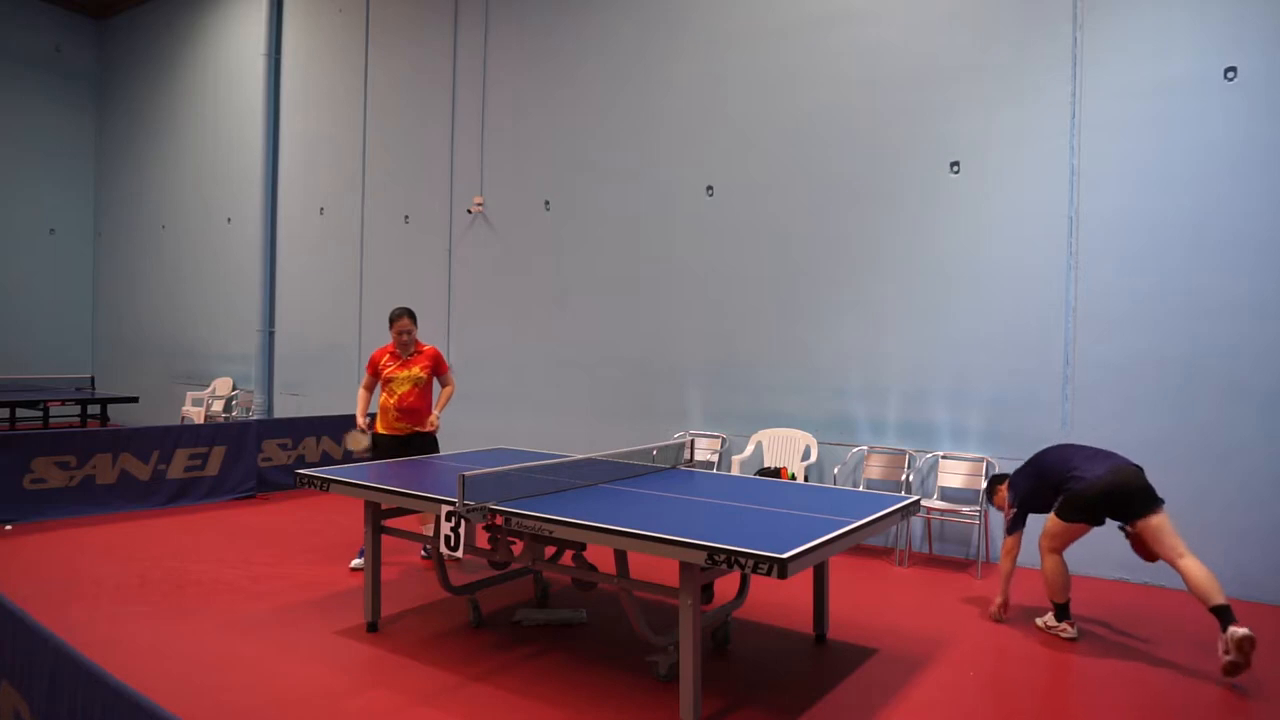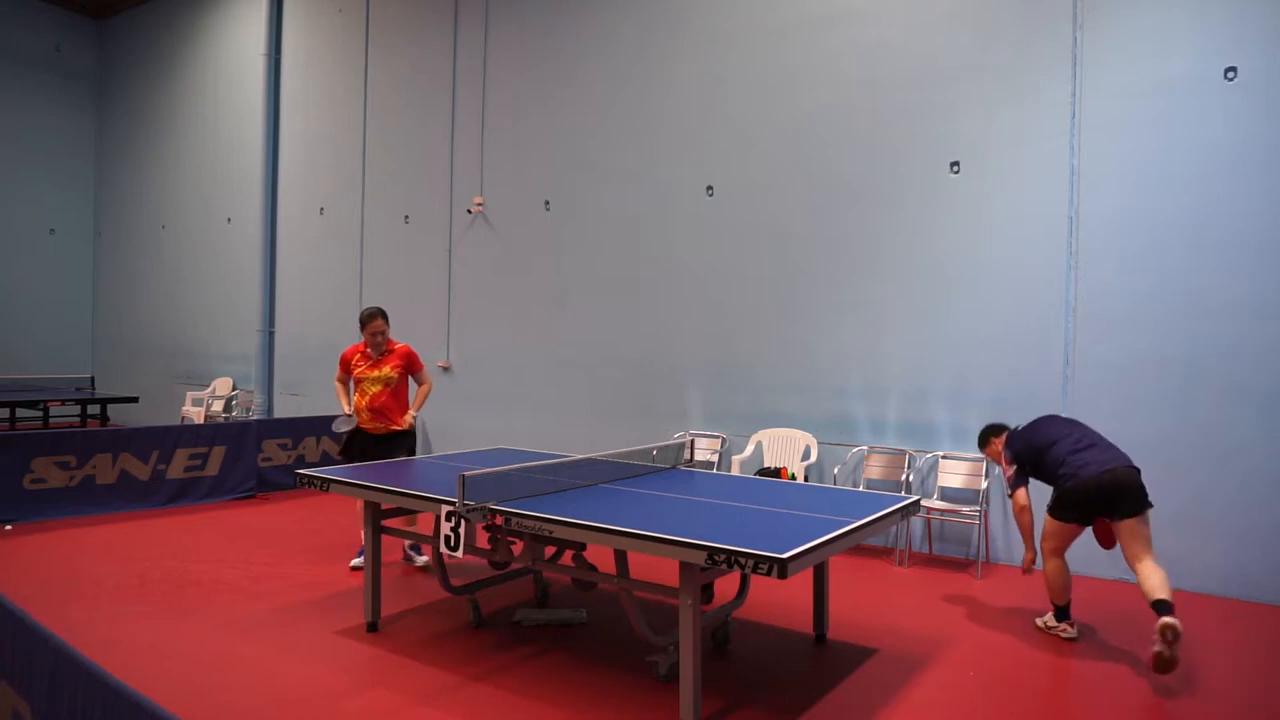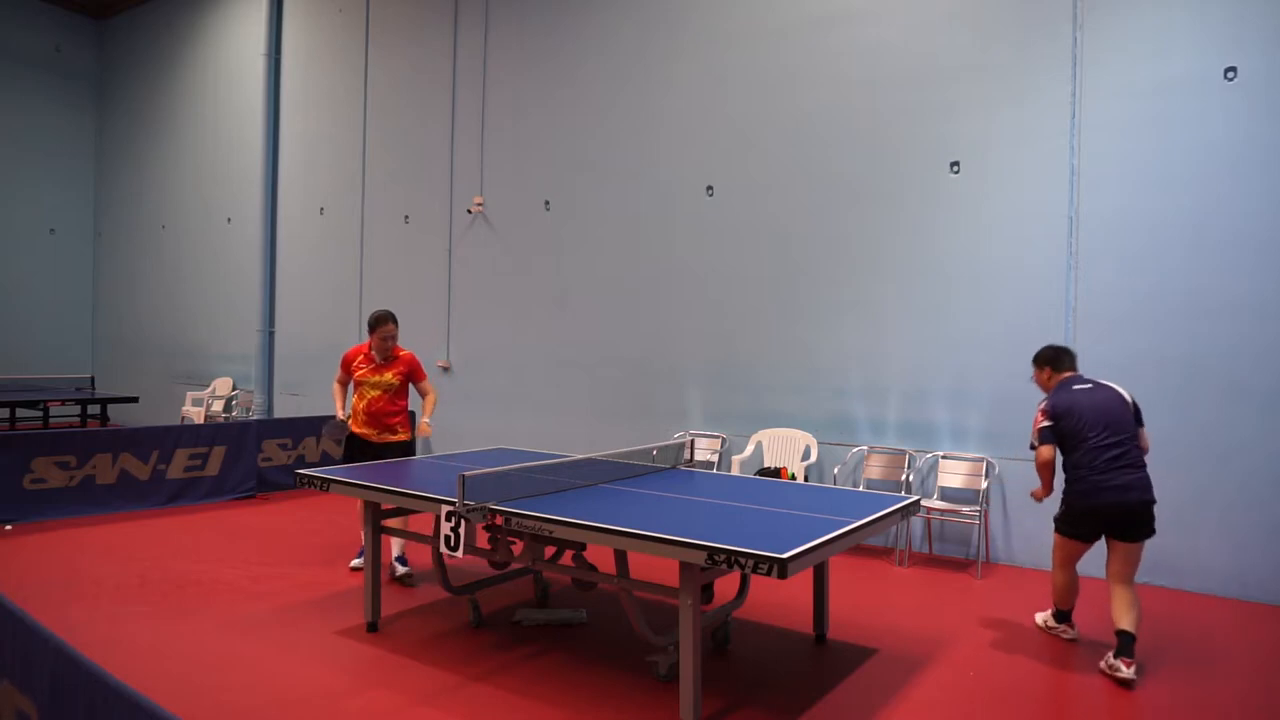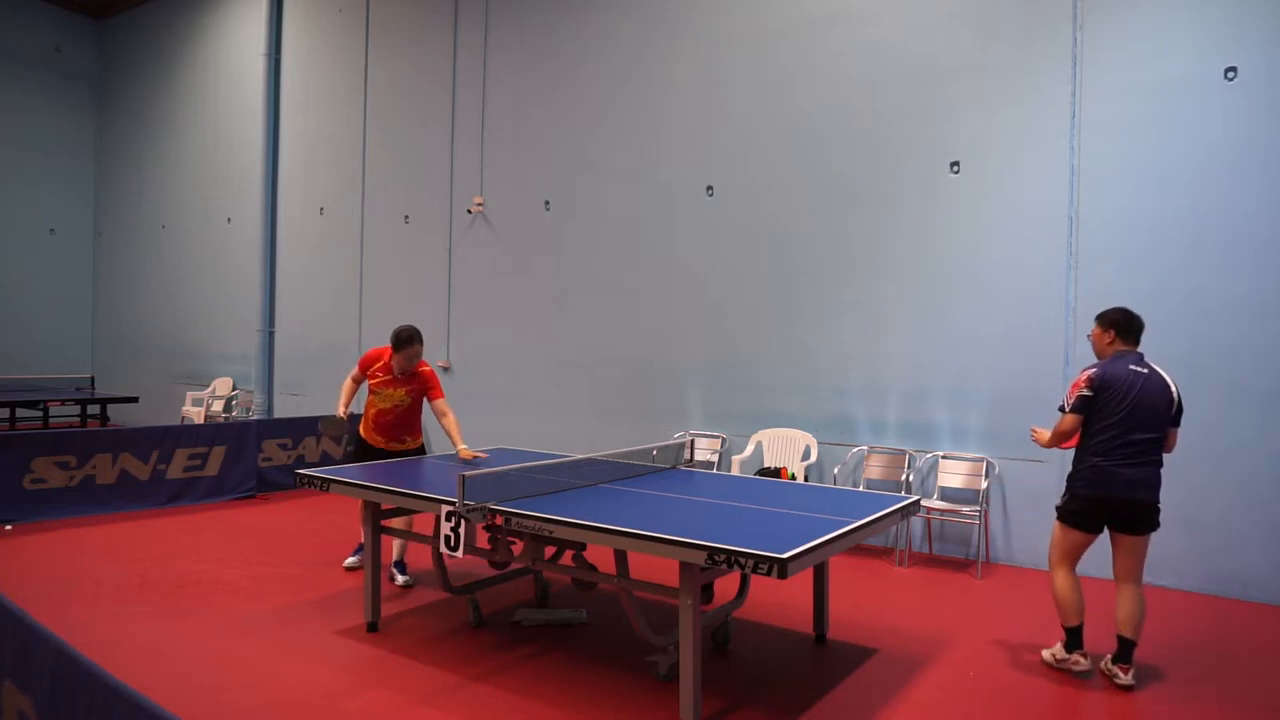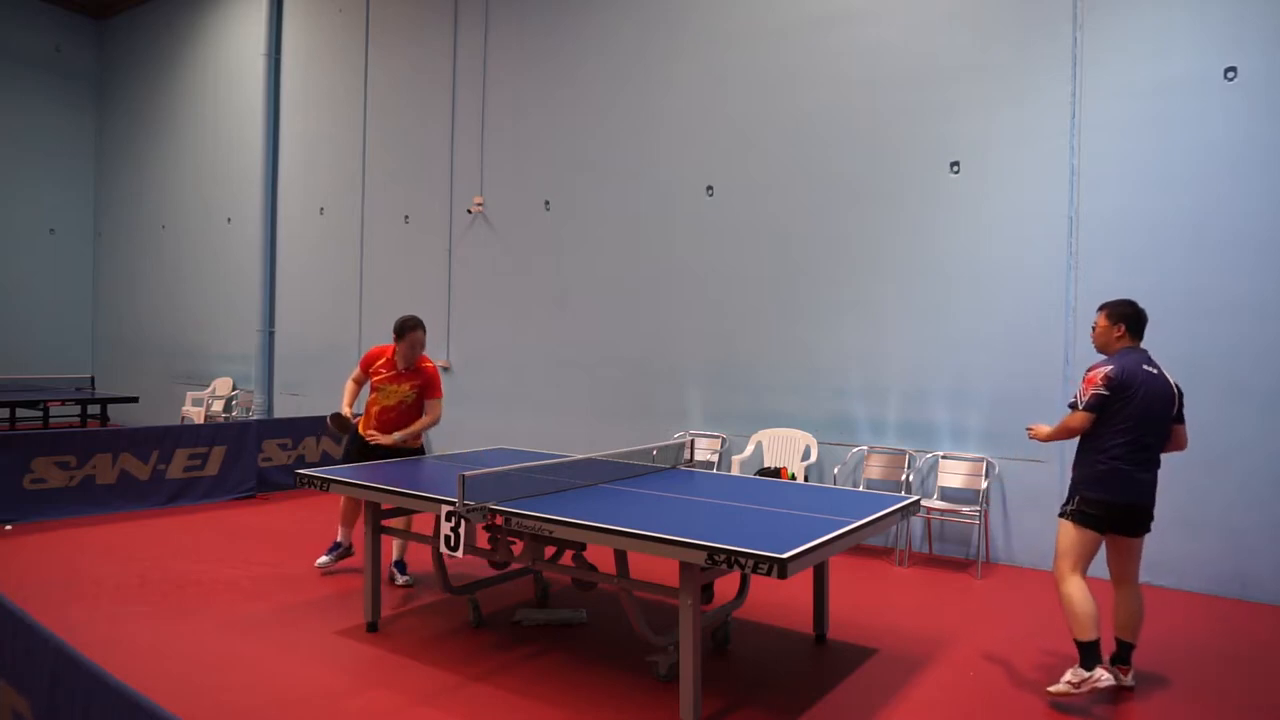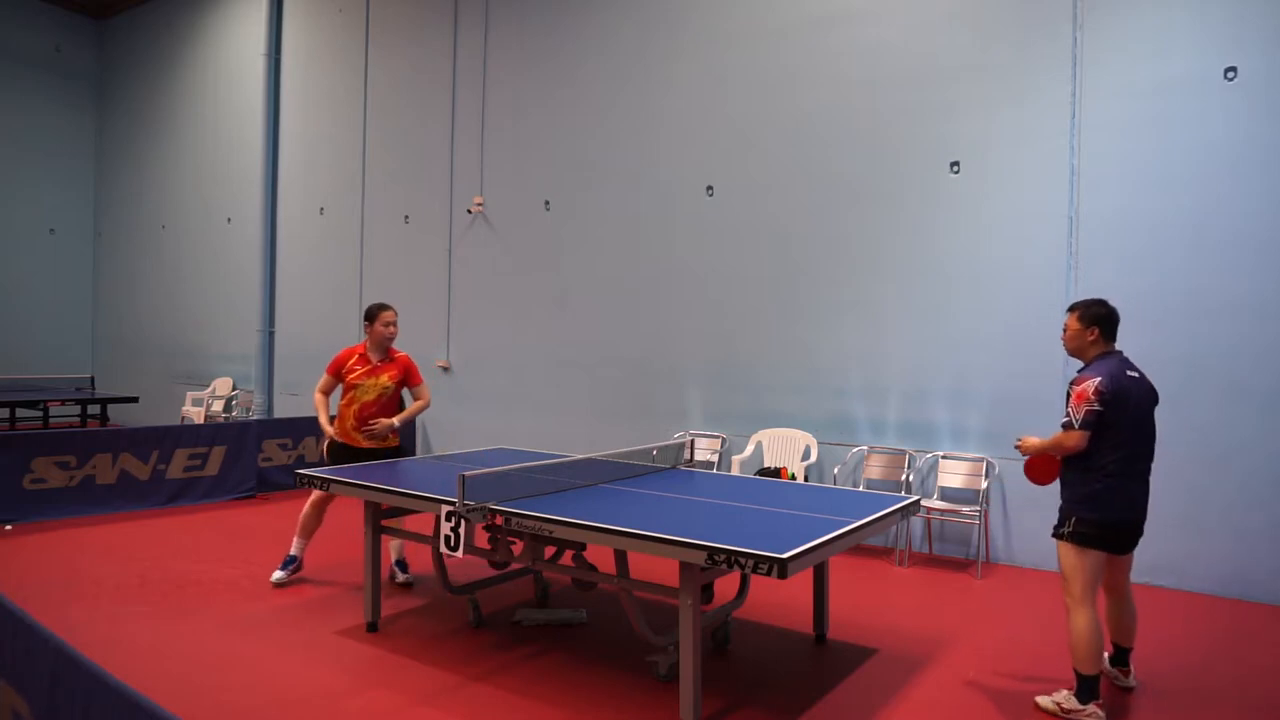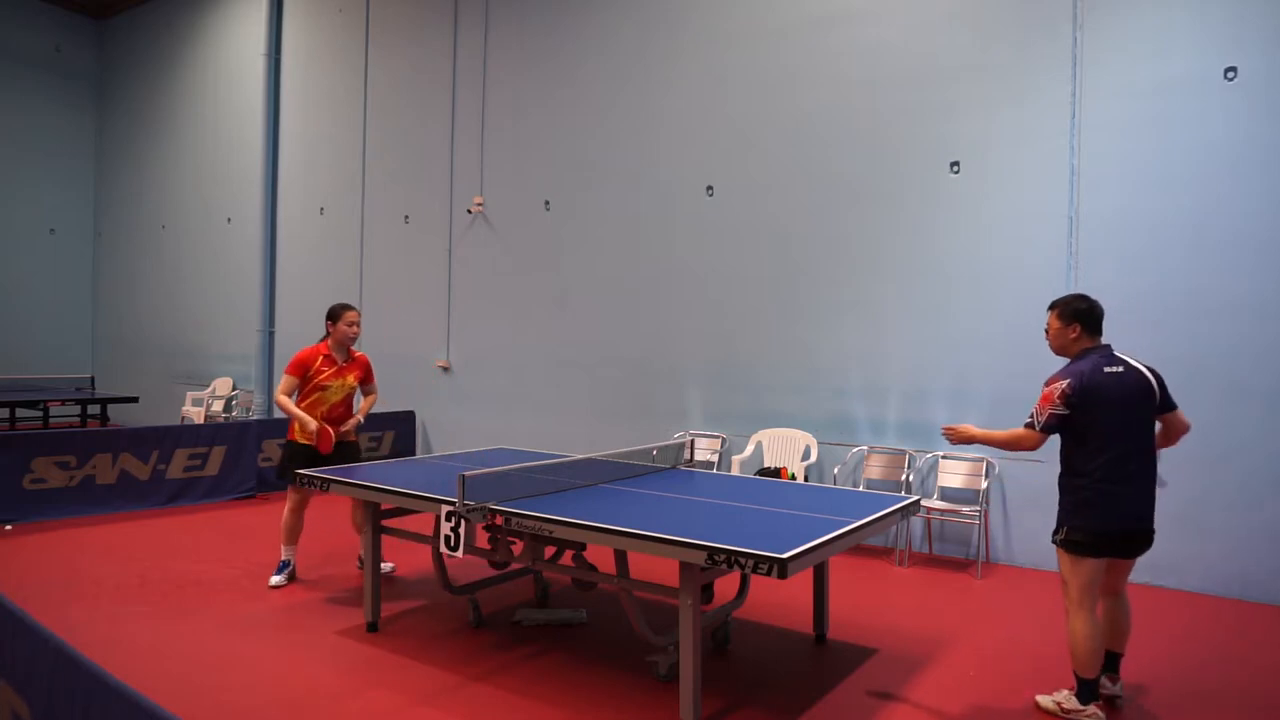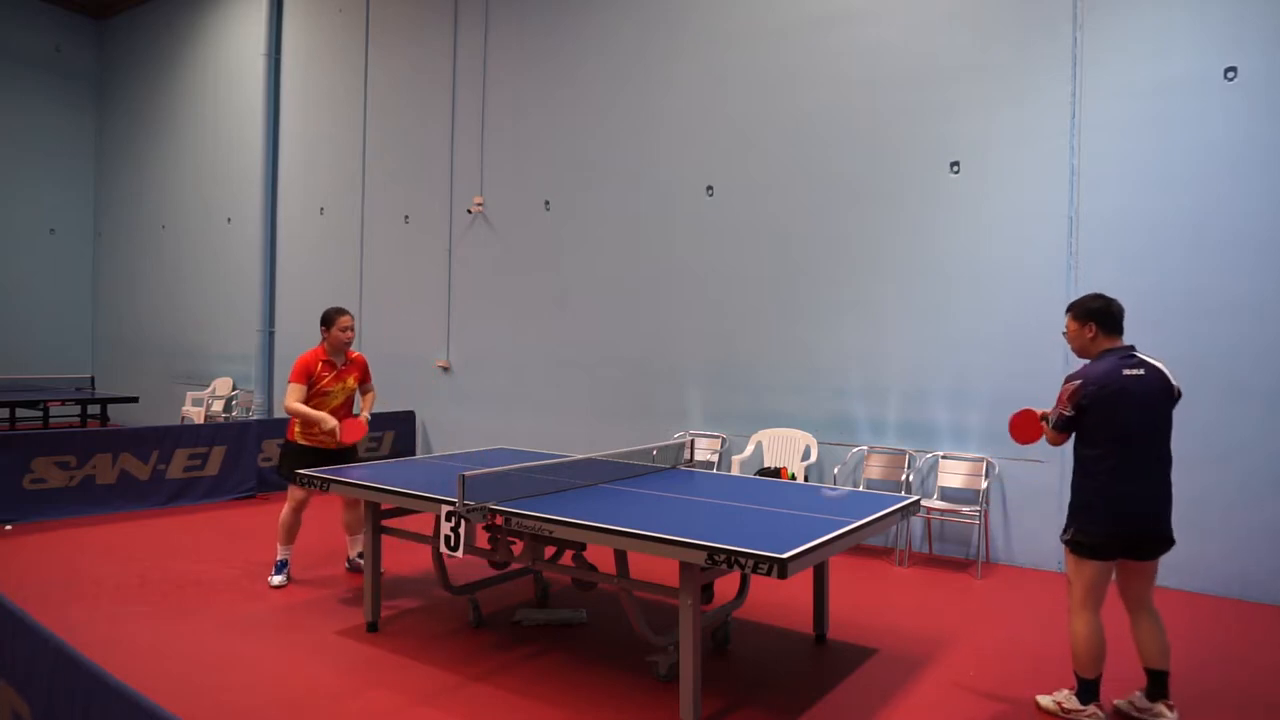
dt=0.4s
person 1, frame 1
left shoulder: (1017, 489)
left elbow: (1010, 548)
left wrist: (1003, 594)
right wrist: (1130, 516)
left hip: (1090, 488)
right hip: (1130, 475)
left knee: (1049, 547)
right knee: (1180, 555)
left ankle: (1061, 620)
right ankle: (1230, 627)
person 1, frame 2
left shoulder: (1010, 451)
right shoulder: (1055, 422)
left elbow: (1021, 504)
left wrist: (1030, 551)
left hip: (1080, 484)
right hip: (1125, 473)
left knee: (1052, 552)
right knee: (1143, 560)
left ankle: (1062, 621)
right ankle: (1165, 617)
person 1, frame 3
left shoulder: (1051, 406)
right shoulder: (1117, 392)
left elbow: (1045, 458)
right elbow: (1143, 445)
left wrist: (1044, 489)
left hip: (1086, 496)
right hip: (1137, 495)
left knee: (1063, 563)
right knee: (1122, 582)
left ankle: (1062, 622)
right ankle: (1124, 657)
person 1, frame 4
left shoulder: (1096, 375)
right shoulder: (1165, 383)
left elbow: (1068, 427)
right elbow: (1169, 442)
left wrist: (1049, 439)
left hip: (1091, 486)
right hip: (1142, 492)
left knee: (1061, 565)
right knee: (1129, 580)
left ankle: (1073, 649)
right ankle: (1122, 664)
person 1, frame 5
left shoulder: (1106, 371)
right shoulder: (1166, 381)
left elbow: (1078, 423)
right elbow: (1178, 440)
left wrist: (1047, 433)
left hip: (1096, 489)
right hip: (1139, 493)
left knee: (1069, 574)
right knee: (1126, 581)
left ankle: (1090, 668)
right ankle: (1122, 665)
person 1, frame 6
left shoulder: (1091, 381)
right shoulder: (1142, 380)
left elbow: (1073, 442)
left wrist: (1038, 446)
left hip: (1090, 507)
right hip: (1131, 506)
left knee: (1079, 601)
right knee: (1118, 589)
right ankle: (1120, 667)
person 1, frame 7
left shoulder: (1068, 382)
right shoulder: (1142, 373)
left elbow: (1028, 439)
right elbow: (1178, 427)
left wrist: (975, 435)
left hip: (1089, 513)
right hip: (1138, 511)
left knee: (1080, 605)
right knee: (1114, 592)
right ankle: (1109, 676)
person 1, frame 8
left shoulder: (1083, 382)
right shoulder: (1161, 375)
left elbow: (1054, 436)
left wrist: (1052, 416)
left hip: (1097, 515)
right hip: (1151, 514)
left knee: (1083, 607)
right knee: (1141, 605)
person 2, frame 1
left shoulder: (432, 355)
right shoulder: (380, 357)
left elbow: (449, 385)
right elbow: (366, 388)
left wrist: (436, 413)
right wrist: (361, 414)
left hip: (421, 433)
right hip: (387, 433)
left ankle: (430, 545)
right ankle: (368, 548)
person 2, frame 2
left shoulder: (404, 353)
right shoulder: (350, 356)
left elbow: (425, 383)
right elbow: (340, 381)
left wrist: (412, 413)
right wrist: (346, 405)
left hip: (398, 431)
right hip: (363, 432)
left ankle: (411, 545)
right ankle: (366, 547)
person 2, frame 3
left shoulder: (407, 360)
right shoulder: (353, 356)
left elbow: (429, 393)
right elbow: (340, 383)
left wrist: (425, 420)
right wrist: (340, 408)
left hip: (396, 440)
right hip: (360, 437)
left ankle: (398, 558)
right ankle: (366, 548)
person 2, frame 4
left shoulder: (426, 375)
right shoulder: (374, 358)
left elbow: (444, 414)
right elbow: (353, 378)
left wrist: (461, 447)
right wrist: (342, 406)
left hip: (406, 447)
right hip: (368, 440)
left ankle: (398, 564)
right ankle: (364, 546)
person 2, frame 5
left shoulder: (429, 372)
right shoulder: (375, 356)
left elbow: (433, 416)
right elbow: (354, 381)
left wrist: (395, 438)
right wrist: (346, 406)
left hip: (405, 446)
right hip: (366, 437)
left ankle: (397, 564)
right ankle: (343, 544)
person 2, frame 6
left shoulder: (403, 363)
right shoulder: (345, 358)
left elbow: (424, 400)
right elbow: (320, 393)
left wrist: (395, 422)
right wrist: (326, 425)
left hip: (384, 446)
right hip: (345, 443)
right knee: (319, 499)
left ankle: (398, 564)
right ankle: (294, 559)
person 2, frame 7
left shoulder: (361, 362)
right shoulder: (306, 358)
left elbow: (371, 394)
right elbow: (281, 397)
left wrist: (357, 418)
right wrist: (305, 419)
left hip: (343, 441)
right hip: (305, 442)
right knee: (296, 500)
left ankle: (368, 556)
right ankle: (286, 563)
person 2, frame 8
left shoulder: (358, 362)
right shoulder: (307, 362)
left elbow: (369, 391)
right elbow: (291, 405)
left wrist: (364, 414)
right wrist: (322, 417)
left hip: (341, 442)
right hip: (305, 443)
left knee: (353, 497)
right knee: (297, 500)
left ankle: (355, 556)
right ankle: (282, 563)
